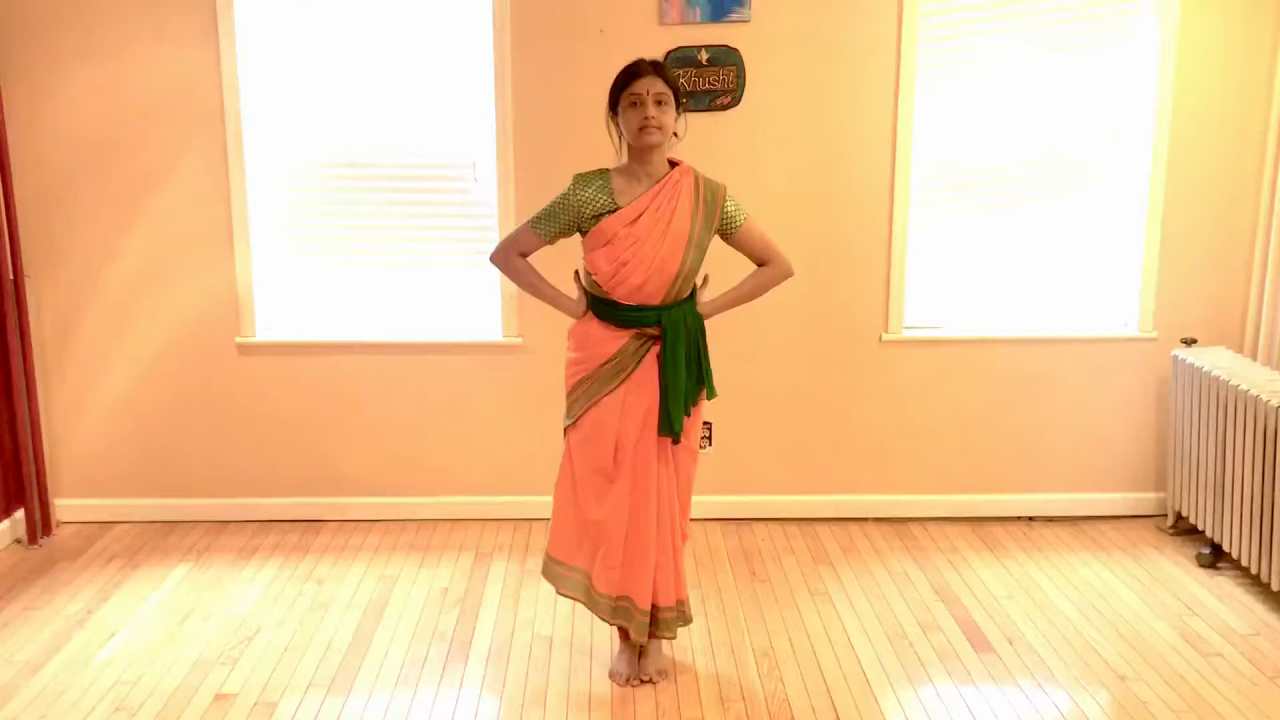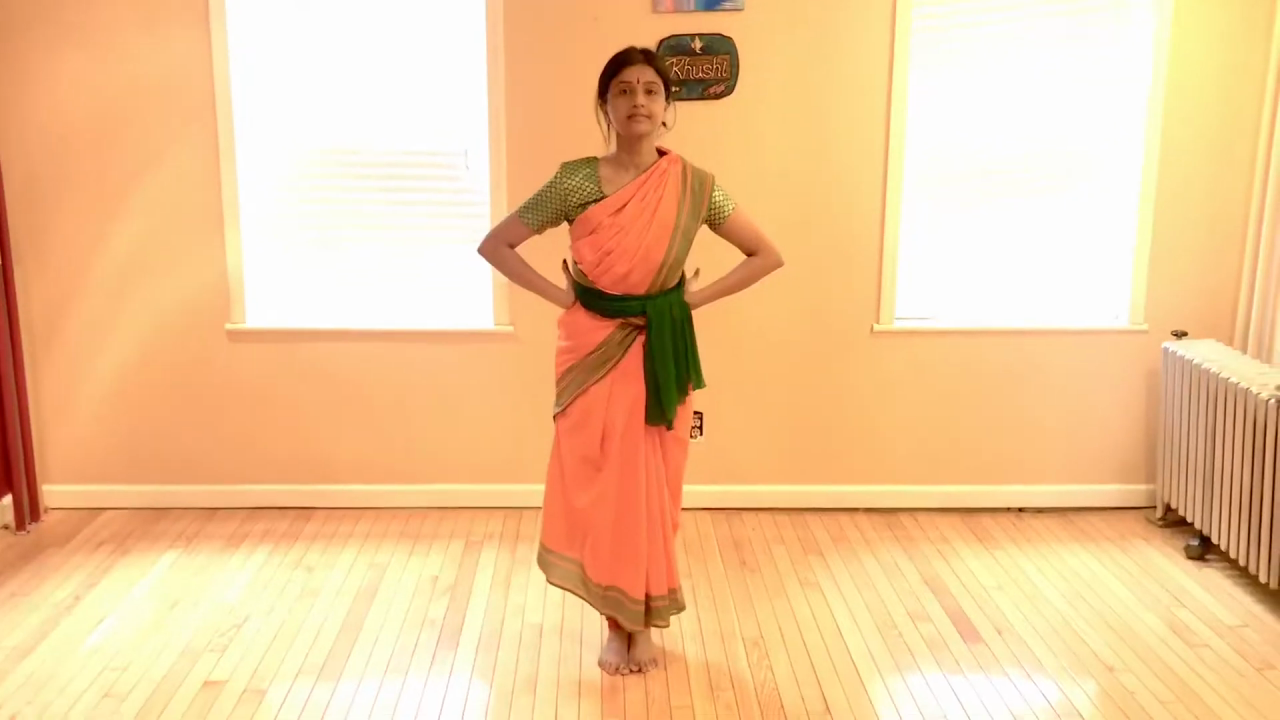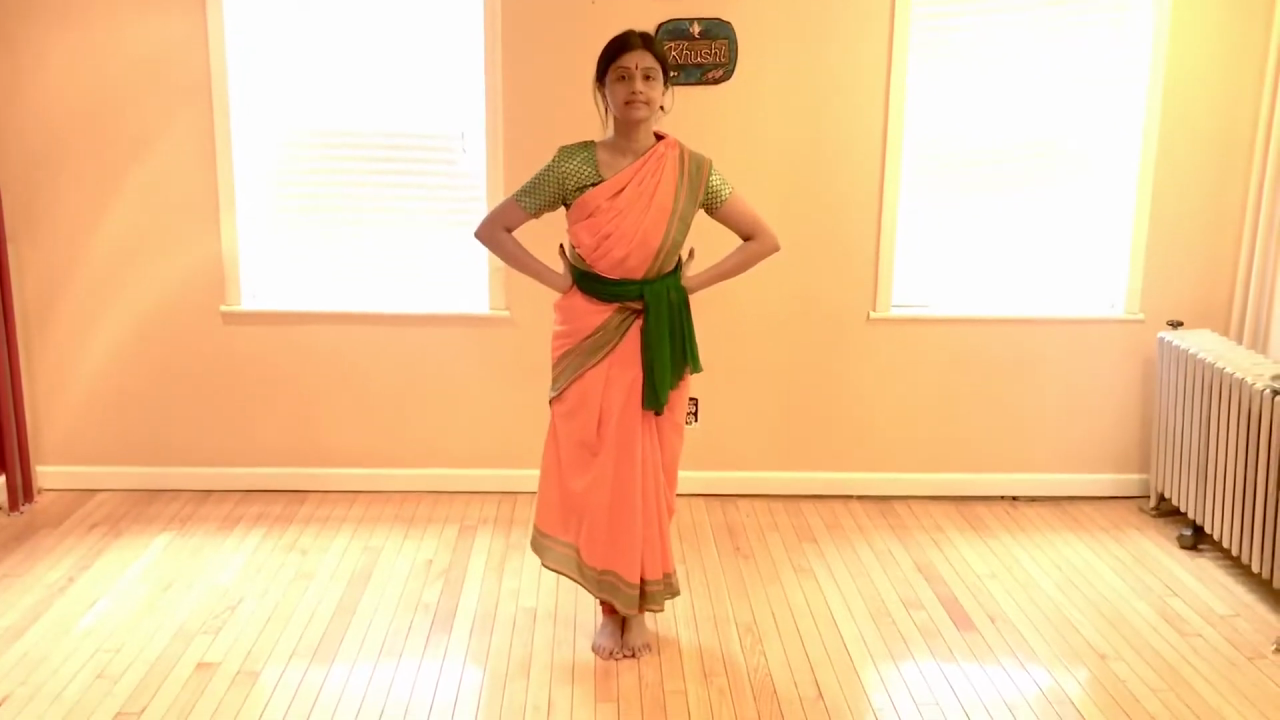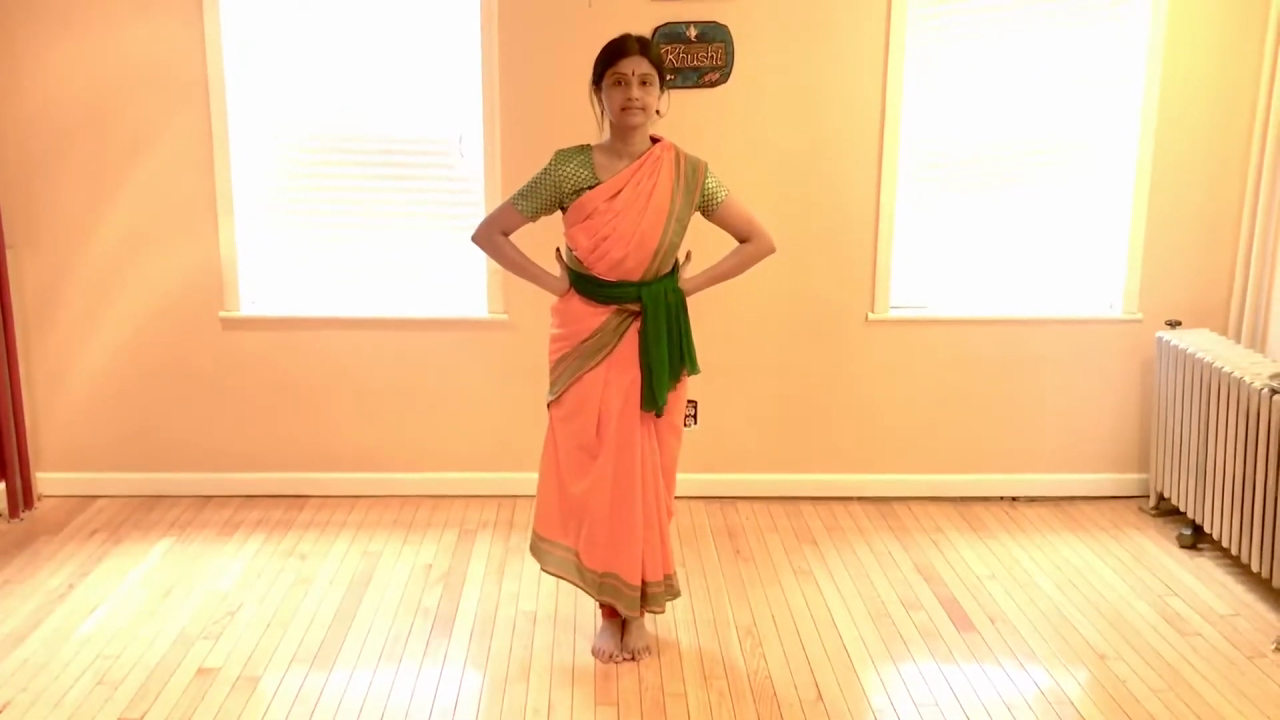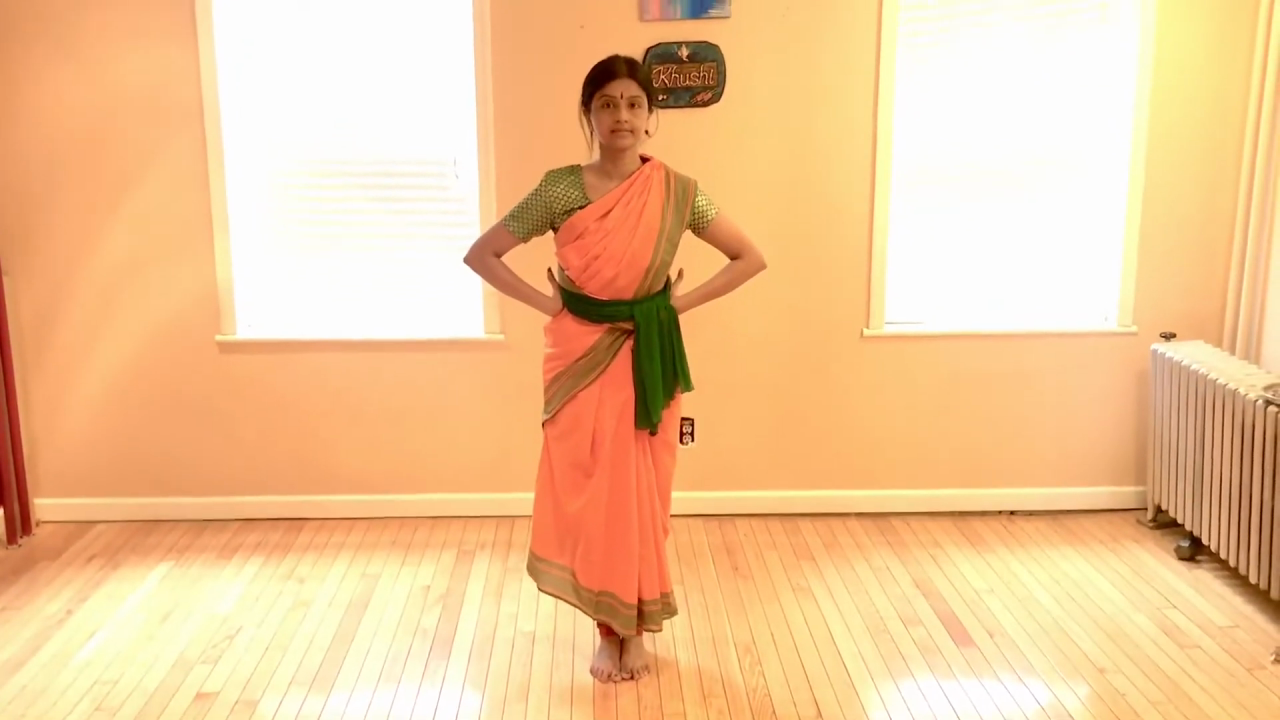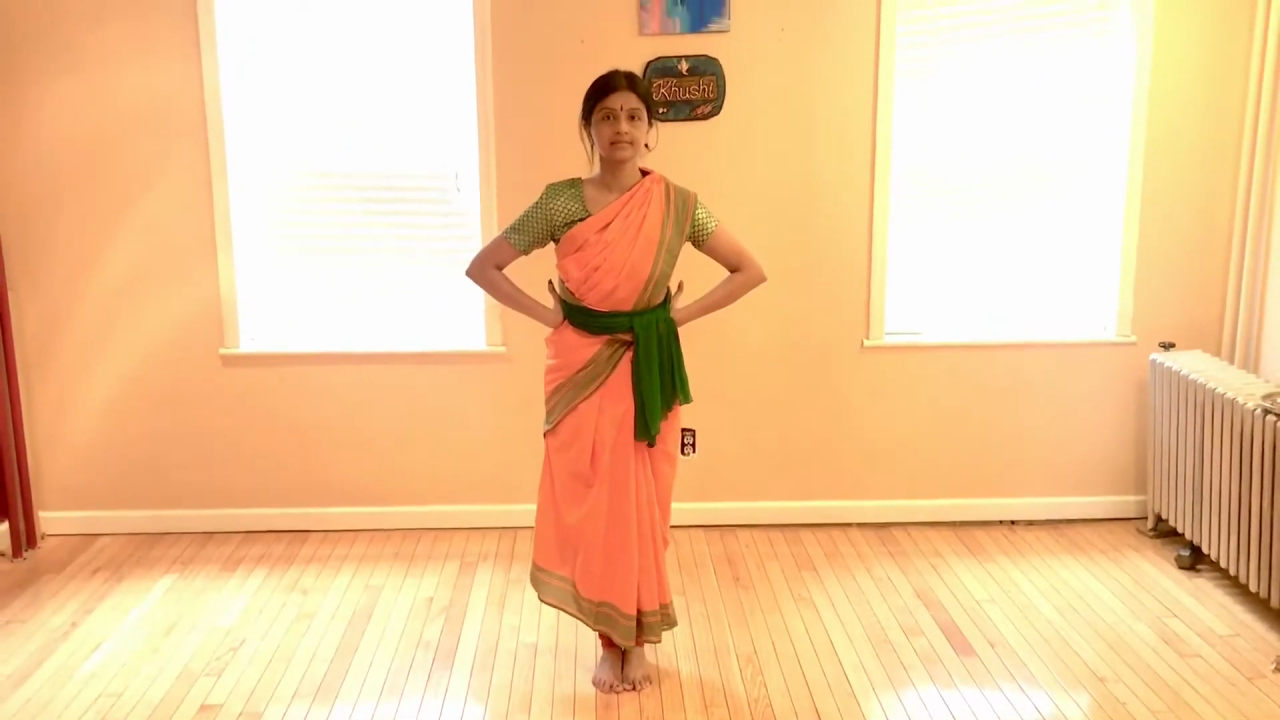
dt=0.5s
person 1, frame 1
left shoulder: (705, 196)
right shoulder: (588, 192)
left elbow: (777, 264)
right elbow: (506, 253)
left wrist: (708, 306)
right wrist: (572, 305)
left hip: (671, 363)
right hip: (604, 360)
left knee: (662, 495)
right knee: (609, 492)
left ankle: (654, 631)
right ankle: (625, 632)
person 1, frame 2
left shoulder: (694, 186)
right shoulder: (575, 181)
left elbow: (767, 255)
right elbow: (494, 244)
left wrist: (697, 297)
right wrist: (561, 295)
left hip: (660, 352)
right hip: (592, 349)
left knee: (652, 485)
right knee: (597, 484)
left ankle: (645, 621)
right ankle: (615, 622)
person 1, frame 3
left shoulder: (691, 171)
right shoulder: (572, 165)
left elbow: (764, 240)
right elbow: (491, 229)
left wrist: (693, 282)
right wrist: (557, 280)
left hip: (656, 337)
right hip: (589, 334)
left knee: (647, 471)
right knee: (593, 470)
left ankle: (638, 607)
right ankle: (608, 607)
person 1, frame 4
left shoulder: (687, 173)
right shoulder: (569, 169)
left elbow: (759, 241)
right elbow: (488, 232)
left wrist: (690, 284)
right wrist: (554, 283)
left hip: (653, 340)
right hip: (587, 338)
left knee: (646, 474)
right knee: (592, 474)
left ankle: (638, 608)
right ankle: (608, 608)
person 1, frame 5
left shoulder: (677, 192)
right shoulder: (559, 189)
left elbow: (750, 258)
right elbow: (480, 254)
left wrist: (682, 302)
right wrist: (547, 303)
left hip: (647, 359)
right hip: (580, 357)
left knee: (641, 493)
right knee: (589, 492)
left ankle: (636, 628)
right ankle: (606, 630)
person 1, frame 6
left shoulder: (677, 204)
right shoulder: (560, 201)
left elbow: (749, 270)
right elbow: (482, 266)
left wrist: (682, 313)
right wrist: (548, 314)
left hip: (647, 371)
right hip: (581, 368)
left knee: (643, 504)
right knee: (590, 503)
left ankle: (639, 638)
right ankle: (609, 640)
